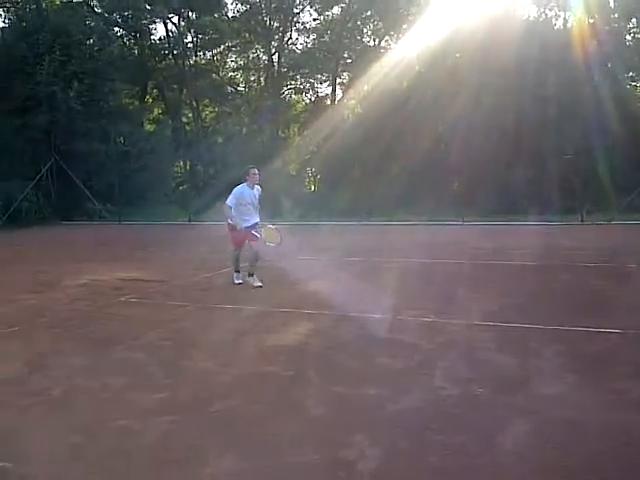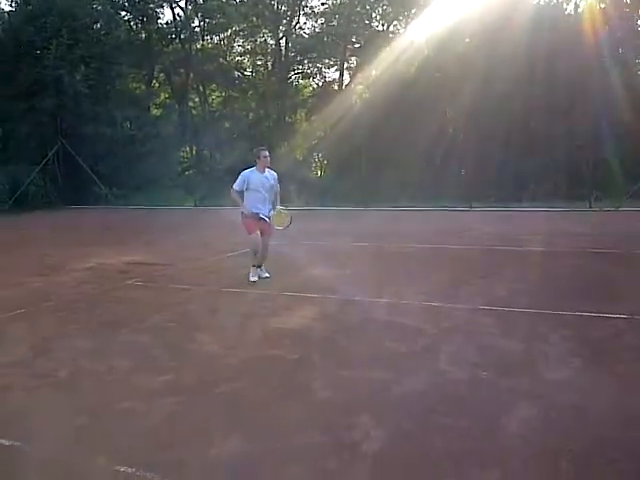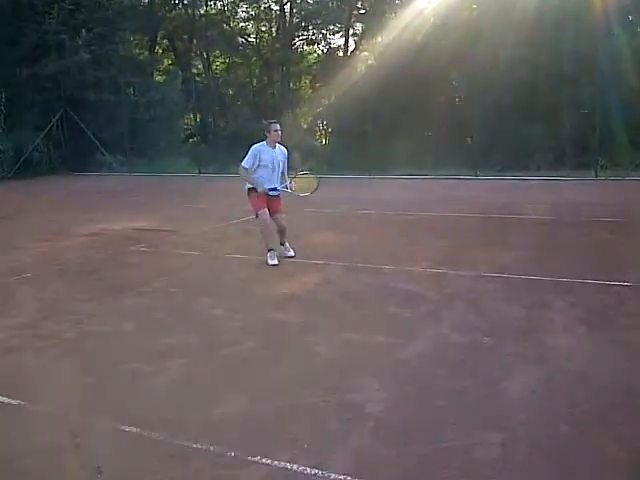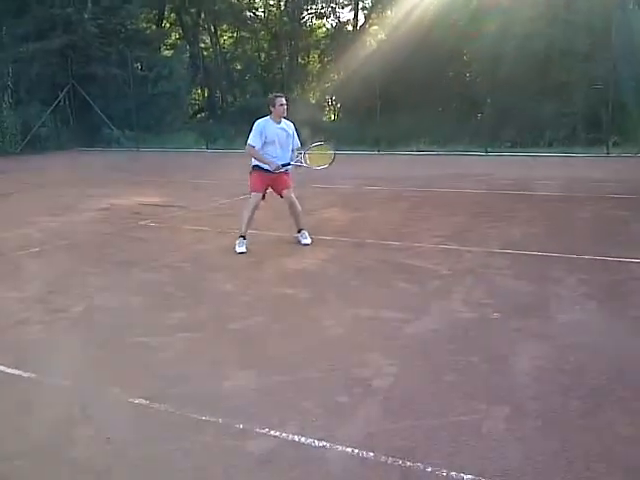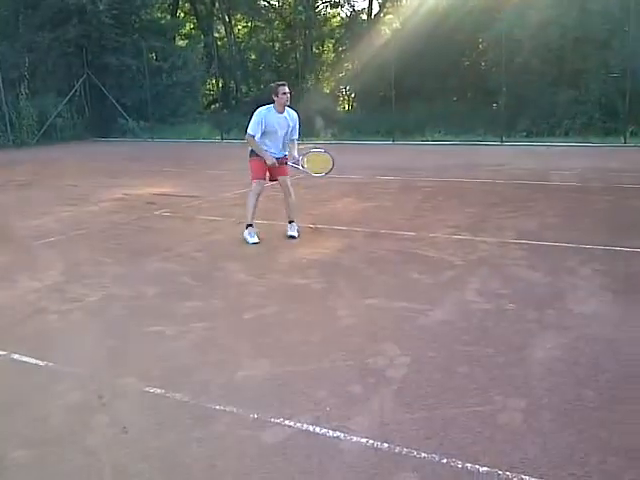
dt=0.3s
person 1, frame 1
left shoulder: (258, 189)
right shoulder: (239, 190)
right elbow: (226, 208)
right wrist: (236, 223)
left hip: (252, 224)
right hip: (237, 225)
left knee: (256, 251)
right knee: (237, 251)
left ankle: (251, 275)
right ankle: (237, 273)
person 1, frame 2
left shoulder: (273, 175)
right shoulder: (246, 175)
left elbow: (276, 193)
right elbow: (234, 192)
left wrist: (276, 208)
right wrist: (243, 207)
left hip: (265, 215)
right hip: (250, 214)
left knee: (265, 244)
right knee: (256, 243)
left ankle: (260, 267)
right ankle: (253, 267)
person 1, frame 3
left shoulder: (283, 151)
right shoulder: (256, 149)
right elbow: (242, 170)
left wrist: (287, 184)
right wrist: (257, 186)
left hip: (274, 191)
right hip: (256, 191)
left knee: (281, 223)
right knee: (265, 221)
left ankle: (283, 244)
right ankle: (271, 252)
person 1, frame 4
left shoulder: (289, 126)
right shoulder: (261, 124)
left elbow: (295, 149)
right elbow: (249, 149)
right wrist: (269, 162)
left hip: (281, 171)
right hip: (260, 169)
left knee: (291, 199)
right knee: (254, 201)
left ankle: (301, 232)
right ankle: (242, 238)
person 1, frame 5
left shoulder: (293, 115)
right shoulder: (262, 113)
left elbow: (293, 139)
right elbow: (249, 138)
left wrist: (294, 153)
right wrist: (267, 156)
left hip: (280, 156)
right hip: (259, 155)
left knee: (286, 185)
right knee: (257, 187)
left ankle: (291, 224)
right ankle: (249, 228)
